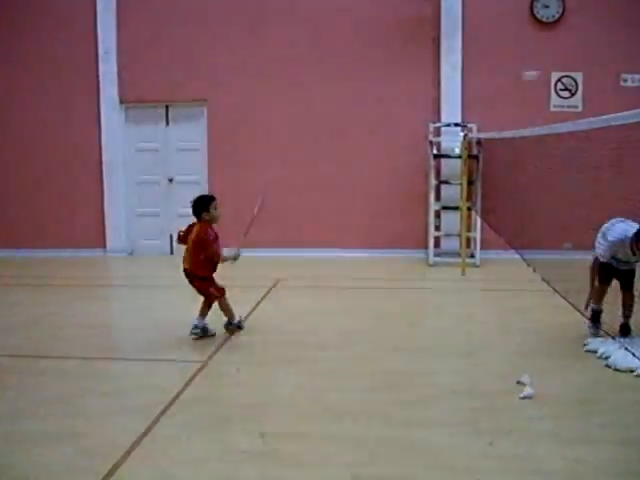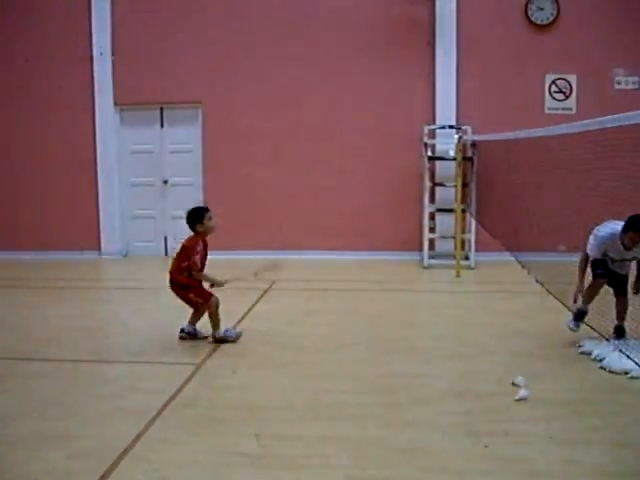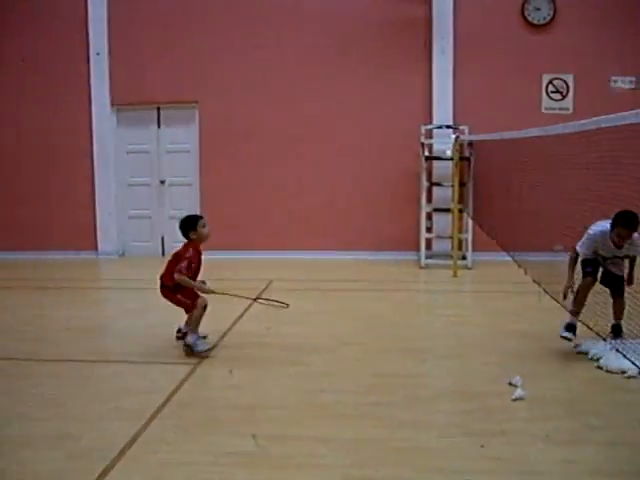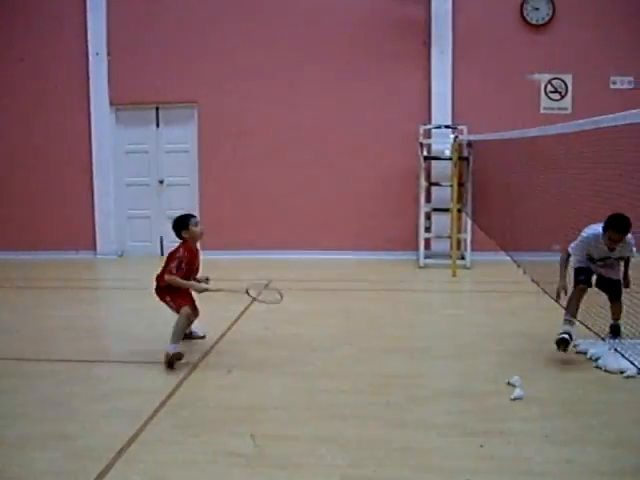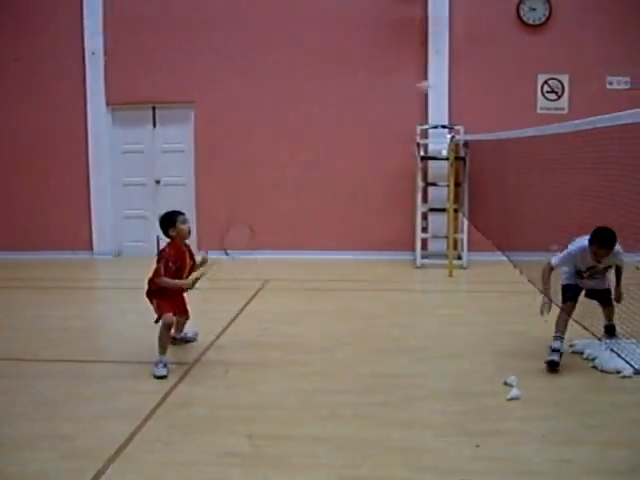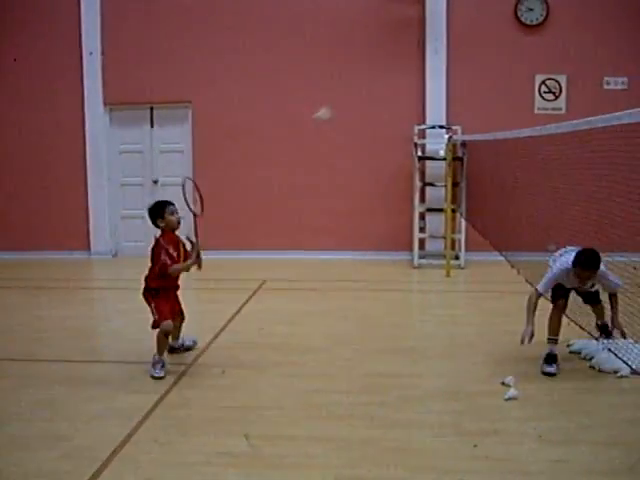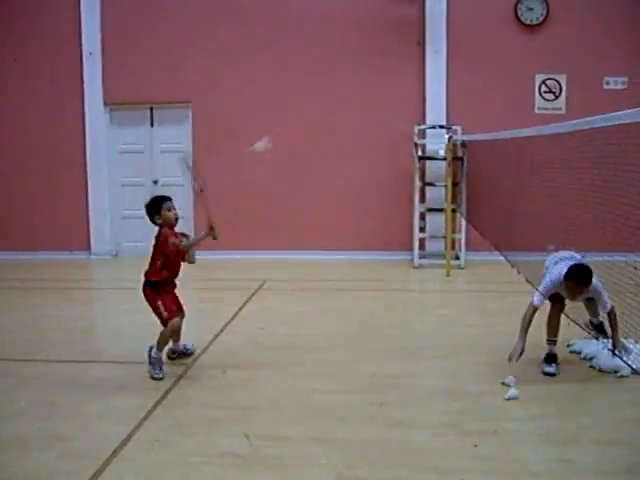
dt=0.1s
person 1, frame 1
left shoulder: (193, 227)
right shoulder: (211, 234)
left elbow: (180, 239)
right elbow: (218, 258)
right wrist: (233, 256)
left hip: (191, 272)
right hip: (200, 276)
left knee: (212, 296)
right knee: (221, 294)
left ankle: (198, 326)
right ankle: (232, 321)
person 1, frame 2
left shoulder: (192, 241)
right shoulder: (198, 246)
right elbow: (196, 272)
right wrist: (214, 281)
left hip: (180, 281)
right hip: (183, 284)
left knee: (204, 303)
right knee: (213, 301)
left ankle: (188, 329)
right ankle: (219, 333)
person 1, frame 3
left shoulder: (195, 249)
right shoulder: (190, 252)
right elbow: (178, 276)
left wrist: (197, 283)
right wrist: (198, 287)
left hip: (182, 285)
right hip: (171, 287)
left knee: (198, 306)
right knee: (201, 302)
left ankle: (185, 331)
right ankle: (192, 339)
person 1, frame 4
left shoulder: (194, 250)
right shoulder: (181, 253)
right elbow: (169, 277)
left wrist: (198, 280)
right wrist: (191, 285)
left hip: (180, 288)
right hip: (166, 288)
left knee: (193, 313)
right knee: (186, 311)
left ankle: (185, 331)
right ankle: (172, 350)
person 1, frame 5
left shoulder: (186, 248)
right shoulder: (168, 253)
left elbow: (188, 271)
right elbow: (160, 280)
left wrist: (199, 266)
right wrist: (183, 283)
left hip: (176, 292)
right hip: (159, 293)
left knee: (182, 317)
right knee: (168, 320)
left ankle: (178, 335)
right ankle: (161, 361)
person 1, frame 6
left shoulder: (177, 240)
right shoulder: (163, 243)
left elbow: (187, 264)
right elbow: (172, 270)
left wrist: (195, 253)
right wrist: (193, 261)
left hip: (170, 289)
right hip: (156, 291)
left knee: (179, 319)
right knee: (166, 326)
left ankle: (175, 343)
right ankle: (158, 360)
person 1, frame 7
left shoulder: (175, 237)
right shoulder: (164, 235)
left elbow: (190, 259)
right elbow: (183, 249)
left wrist: (187, 242)
right wrist: (205, 236)
left hip: (166, 285)
right hip: (156, 287)
left knee: (179, 316)
right knee: (173, 323)
left ankle: (176, 348)
right ankle: (156, 353)
person 2, frame 1
right shoulder: (615, 239)
right elbow: (597, 261)
right wrist: (592, 289)
left knee: (627, 289)
right knee: (604, 281)
left ankle: (625, 323)
right ankle: (595, 310)
person 2, frame 2
right shoulder: (606, 235)
right elbow: (586, 255)
right wrist: (580, 282)
right hip: (600, 254)
left knee: (621, 294)
right knee: (599, 281)
left ankle: (620, 326)
right ankle: (581, 310)
person 2, frame 3
right shoulder: (596, 233)
right elbow: (575, 252)
right wrist: (569, 279)
left hip: (615, 262)
right hip: (592, 255)
left knee: (618, 295)
right knee: (588, 281)
left ankle: (617, 325)
right ankle: (571, 323)
person 2, frame 4
left shoulder: (628, 242)
right shoulder: (589, 236)
right elbow: (567, 254)
left wrist: (626, 274)
right wrist: (562, 280)
left hip: (610, 267)
right hip: (585, 260)
left knee: (615, 299)
right knee: (580, 288)
left ankle: (615, 326)
right ankle: (567, 329)
person 2, frame 5
left shoulder: (617, 253)
right shoulder: (576, 249)
right elbow: (548, 267)
left wrist: (618, 287)
right wrist: (546, 296)
right hip: (573, 274)
left knee: (607, 303)
right knee: (568, 305)
left ankle: (609, 325)
right ankle: (556, 348)
person 2, frame 6
left shoulder: (601, 273)
right shoulder: (560, 269)
left elbow: (613, 291)
right elbow: (534, 295)
left wrist: (615, 317)
right wrist: (529, 324)
right hip: (561, 271)
left knee: (596, 303)
right knee: (560, 304)
left ankle: (602, 324)
right ankle: (551, 352)
person 2, frame 7
left shoulder: (593, 285)
right shoulder: (553, 280)
left elbow: (610, 310)
right elbow: (531, 308)
left wrist: (616, 338)
right wrist: (520, 342)
left knee: (591, 302)
right knee: (557, 306)
left ankle: (595, 323)
right ankle: (551, 353)
